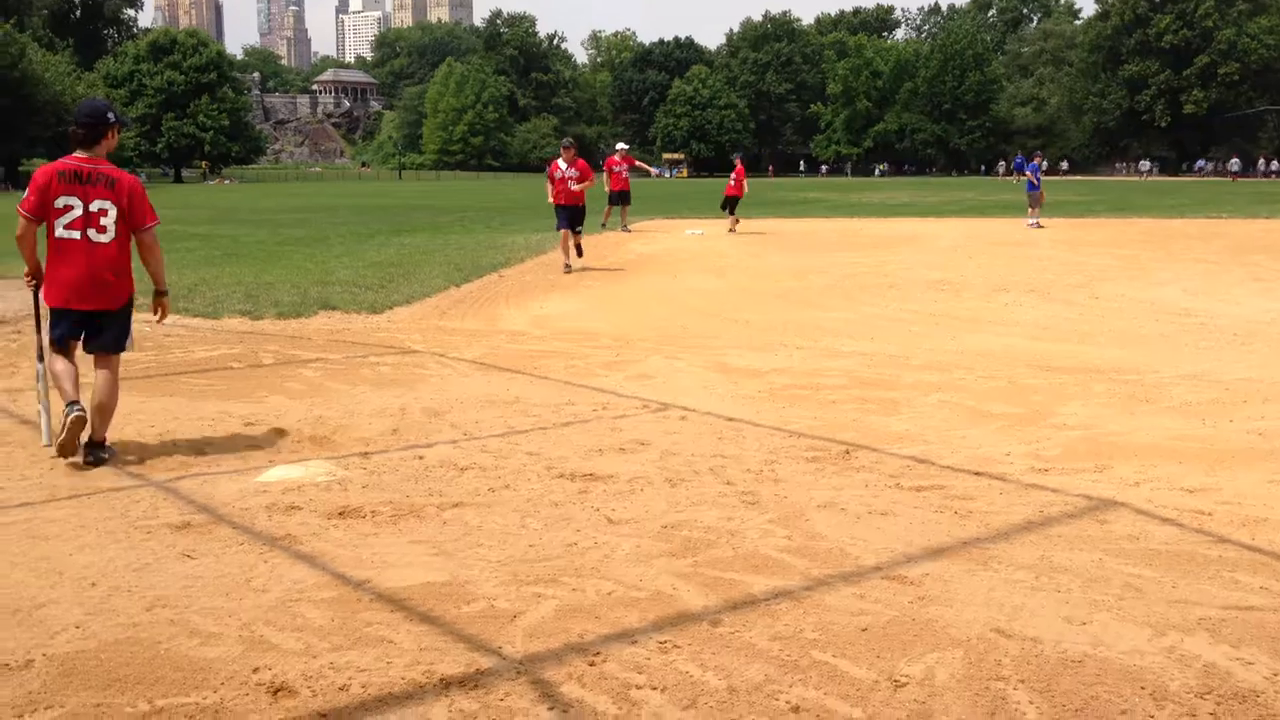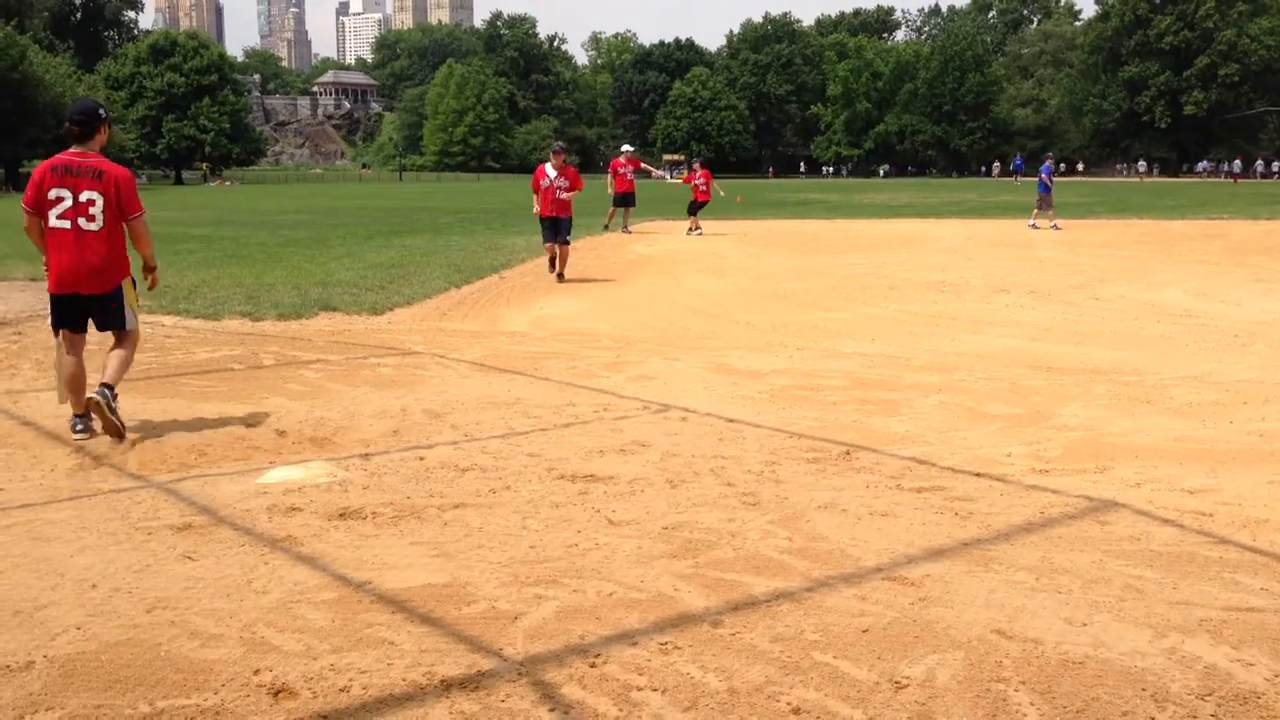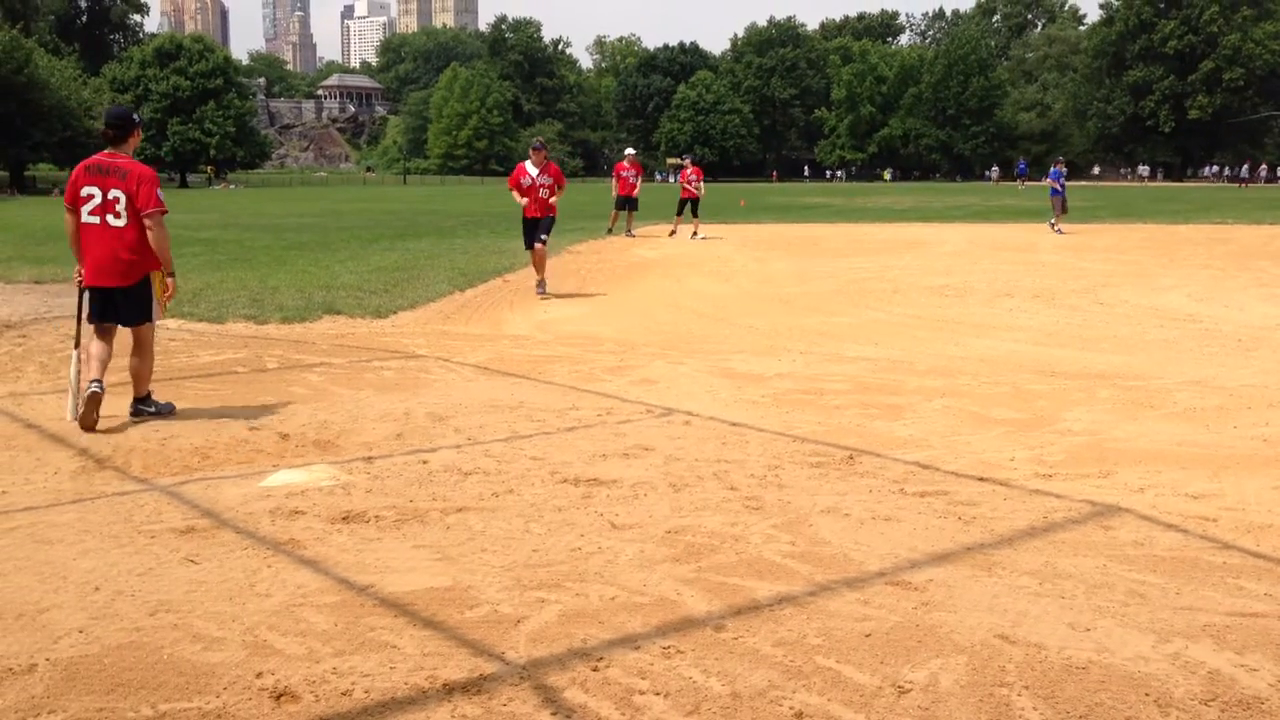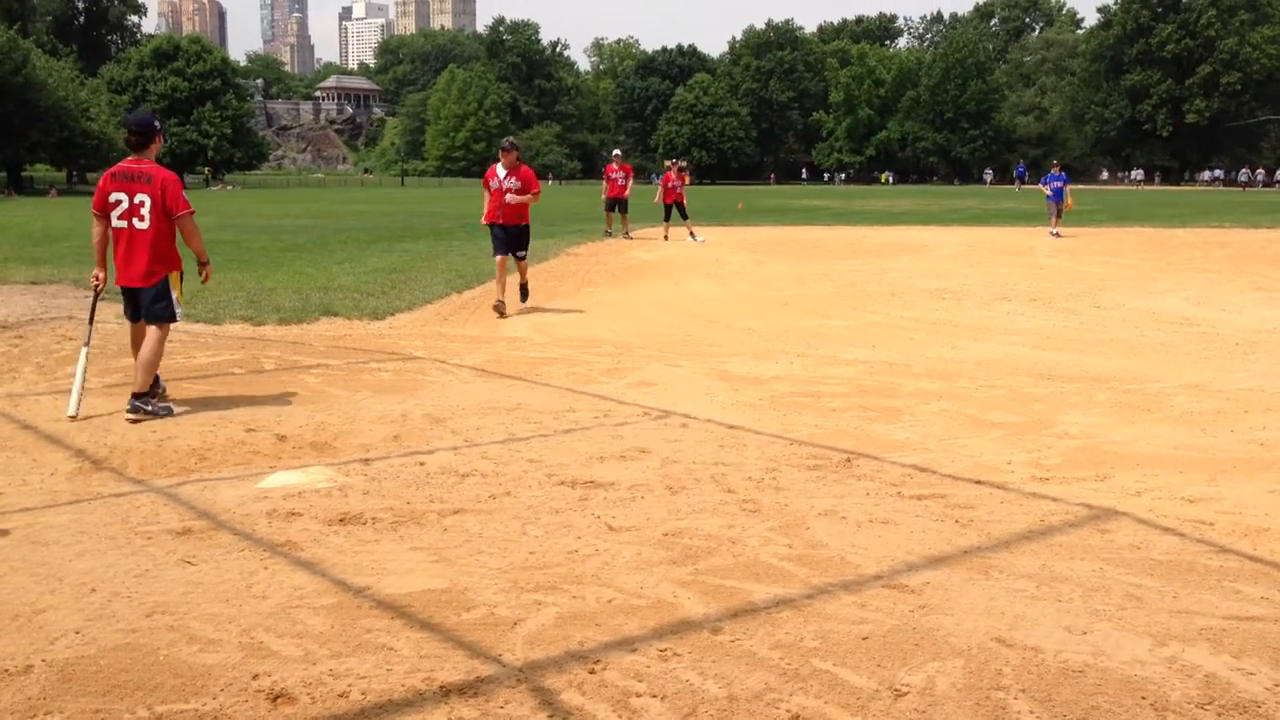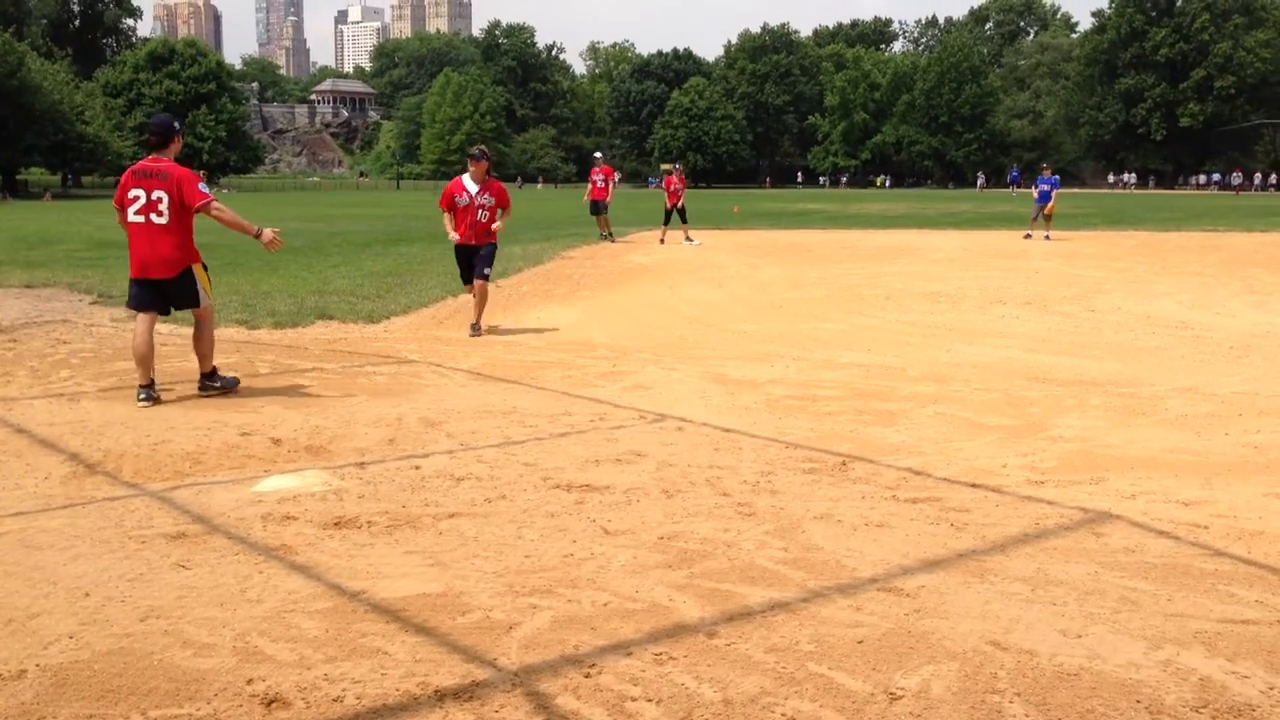
dt=0.5s
person 1, frame 1
left shoulder: (48, 176)
right shoulder: (127, 184)
left elbow: (24, 231)
right elbow: (148, 242)
left wrist: (33, 267)
right wrist: (161, 289)
left hip: (64, 289)
right hip: (112, 291)
left knee: (61, 353)
right knee: (106, 365)
left ankle: (72, 407)
right ankle: (96, 445)
person 1, frame 2
left shoulder: (45, 171)
right shoulder: (117, 175)
left elbow: (30, 224)
right elbow: (137, 230)
right wrist: (150, 263)
left hip: (63, 276)
right hip: (109, 275)
left knee: (71, 345)
right knee: (127, 337)
left ankle: (80, 418)
right ankle: (106, 391)
person 1, frame 3
left shoulder: (82, 171)
right shoulder: (142, 175)
left elbow: (71, 219)
right elbow: (154, 226)
left wrist: (81, 261)
right wrist: (168, 272)
left hip: (96, 270)
right hip: (136, 269)
left knee: (102, 332)
right knee: (142, 333)
left ankle: (94, 385)
right ankle: (141, 401)
person 1, frame 4
left shoulder: (109, 177)
right shoulder: (166, 179)
left elbow: (99, 225)
right elbow: (186, 226)
left wrist: (100, 266)
right wrist: (204, 260)
left hip: (126, 269)
right hip: (159, 268)
left knee: (138, 325)
right knee: (156, 329)
left ankle: (148, 383)
right ankle: (139, 400)
person 1, frame 5
left shoulder: (130, 175)
right shoulder: (182, 176)
left elbow: (122, 217)
right elbow: (215, 210)
right wrist: (257, 232)
left hip: (141, 263)
right hip: (180, 262)
left knee: (144, 321)
right knee: (204, 315)
left ankle: (144, 387)
right ankle: (208, 378)
